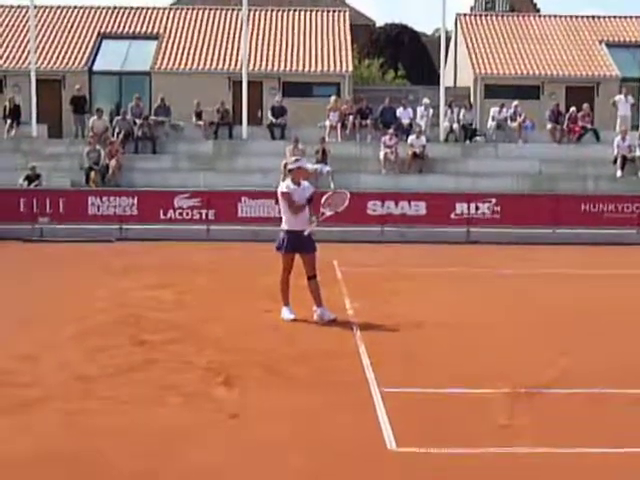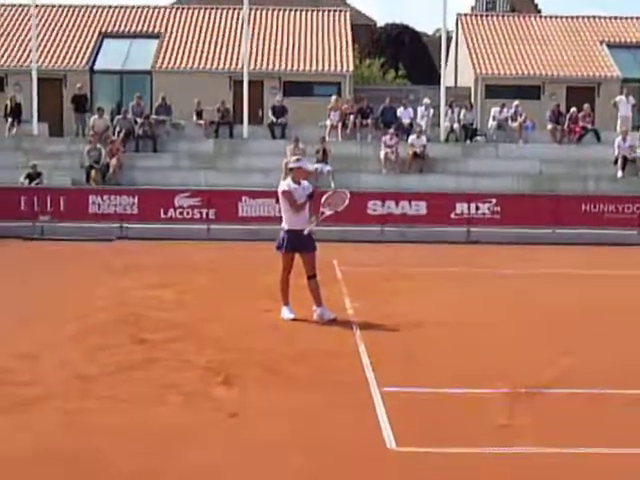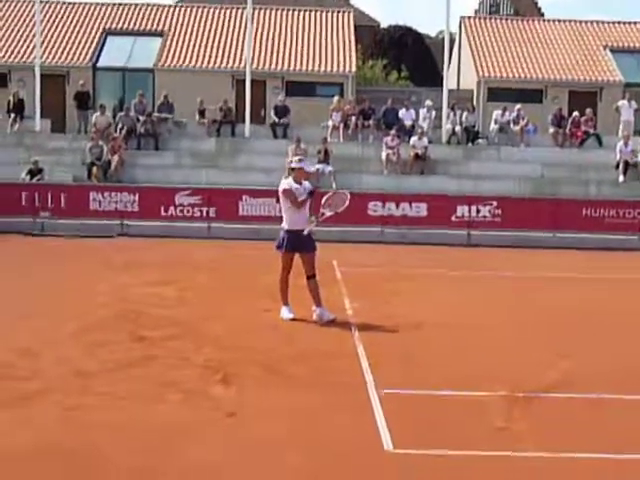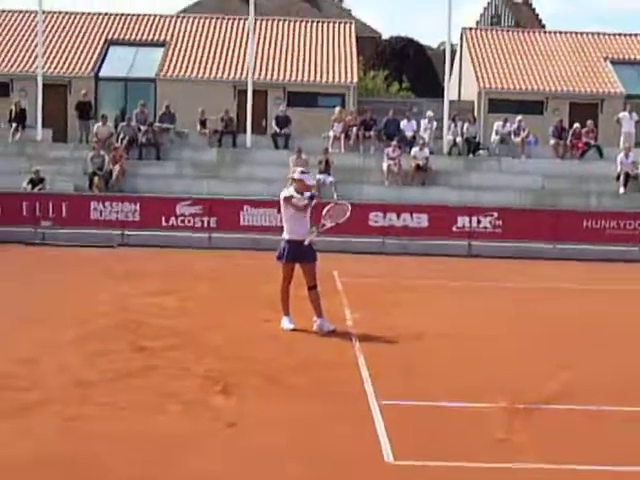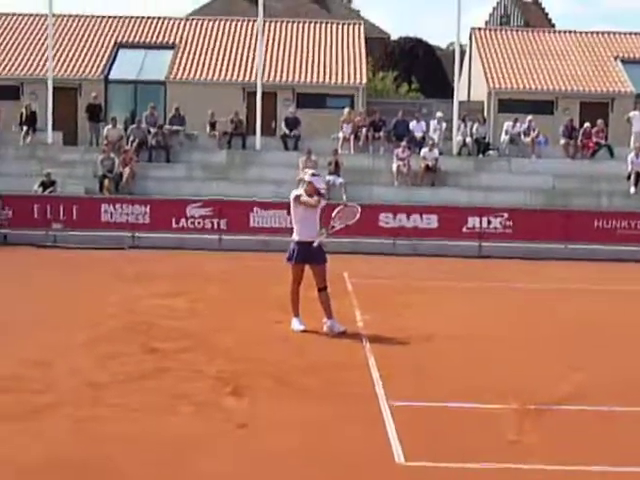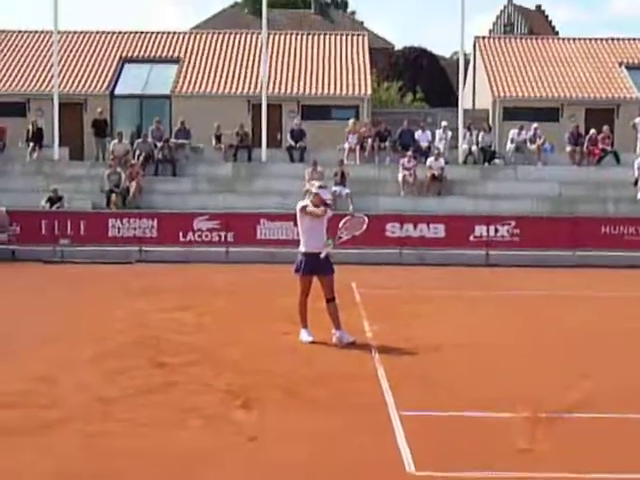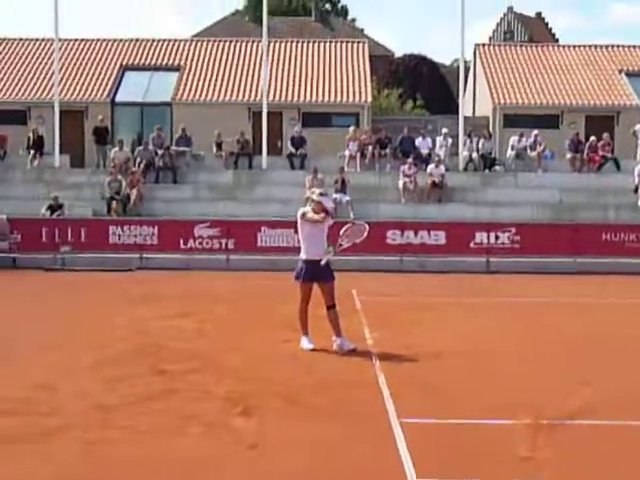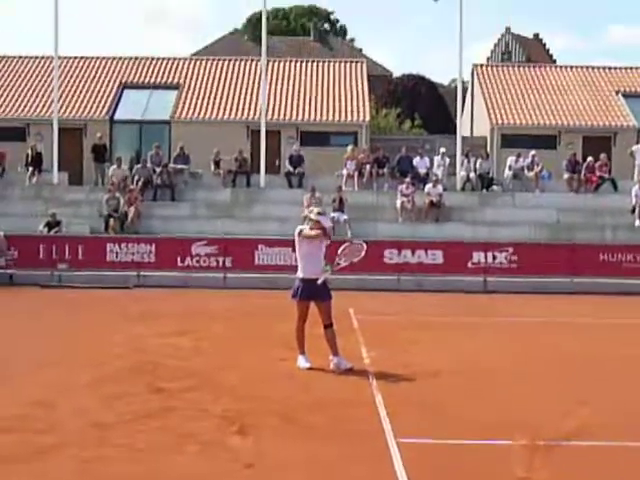
dt=0.1s
person 1, frame 1
left shoulder: (306, 186)
right shoulder: (285, 187)
right elbow: (294, 210)
left wrist: (313, 216)
right wrist: (309, 200)
left hip: (305, 233)
right hip: (289, 234)
left knee: (312, 273)
right knee: (286, 272)
left ankle: (319, 309)
right ankle: (286, 308)
person 1, frame 2
left shoulder: (306, 185)
right shoulder: (285, 186)
right elbow: (297, 207)
right wrist: (310, 196)
left hip: (305, 233)
right hip: (290, 233)
left knee: (311, 272)
right knee: (286, 272)
left ankle: (319, 308)
right ankle: (286, 307)
person 1, frame 3
left shoulder: (306, 185)
right shoulder: (286, 185)
right elbow: (298, 205)
right wrist: (310, 193)
left hip: (305, 233)
right hip: (290, 233)
left knee: (311, 273)
right knee: (286, 272)
left ankle: (318, 309)
right ankle: (285, 307)
person 1, frame 4
left shoulder: (307, 197)
right shoulder: (287, 194)
right elbow: (302, 207)
right wrist: (310, 197)
left hip: (305, 243)
right hip: (291, 243)
left knee: (312, 283)
right knee: (286, 282)
left ankle: (319, 319)
right ankle: (286, 318)
person 1, frame 5
left shoulder: (318, 199)
right shoulder: (297, 195)
right elbow: (313, 204)
right wrist: (321, 196)
left hip: (315, 244)
right hip: (300, 245)
left knee: (322, 284)
right knee: (296, 283)
left ankle: (329, 321)
right ankle: (296, 319)
person 1, frame 6
left shoulder: (325, 210)
right shoulder: (303, 206)
right elbow: (319, 213)
right wrist: (325, 206)
left hip: (322, 256)
right hip: (307, 256)
left knee: (330, 295)
right knee: (304, 295)
left ankle: (338, 332)
right ankle: (304, 330)
person 1, frame 7
left shoulder: (326, 218)
right shoulder: (303, 213)
right elbow: (319, 219)
right wrist: (326, 213)
left hip: (323, 263)
right hip: (307, 263)
left knee: (331, 302)
right knee: (304, 302)
left ankle: (338, 339)
right ankle: (305, 337)
person 1, frame 8
left shoulder: (322, 237)
right shoulder: (301, 231)
right elbow: (315, 233)
right wrist: (324, 233)
left hip: (320, 282)
right hip: (305, 282)
left knee: (328, 321)
right knee: (302, 321)
left ankle: (336, 358)
right ankle: (302, 356)
